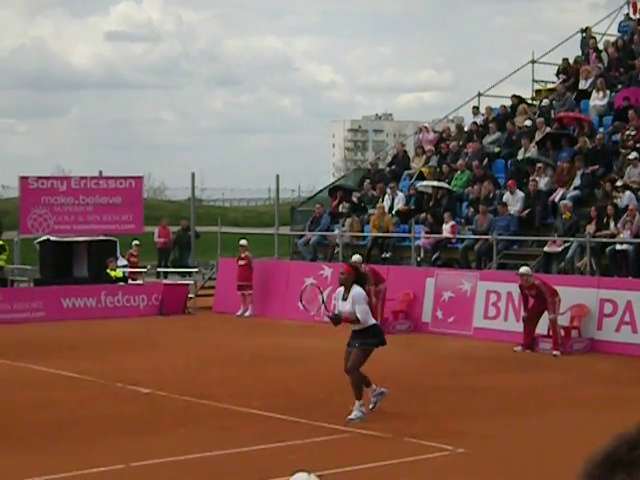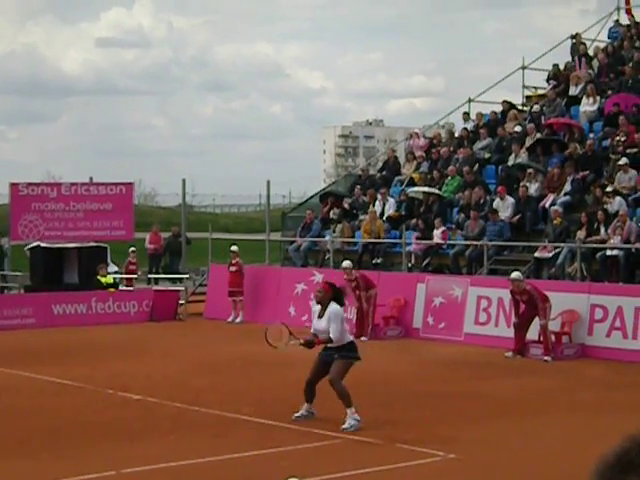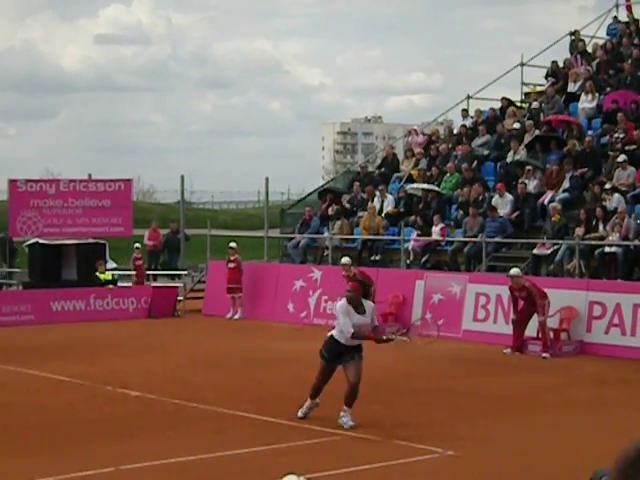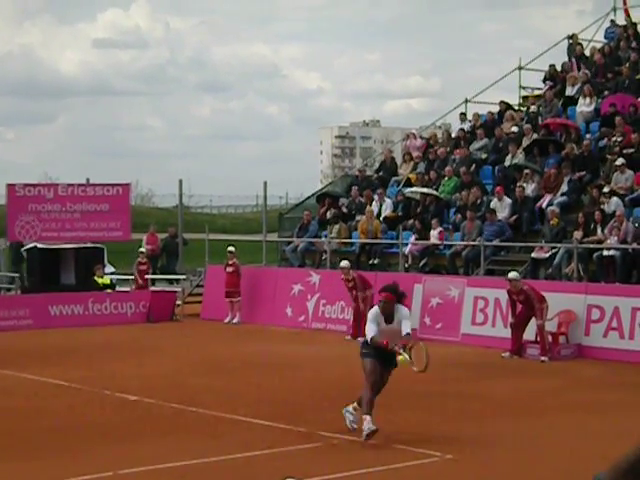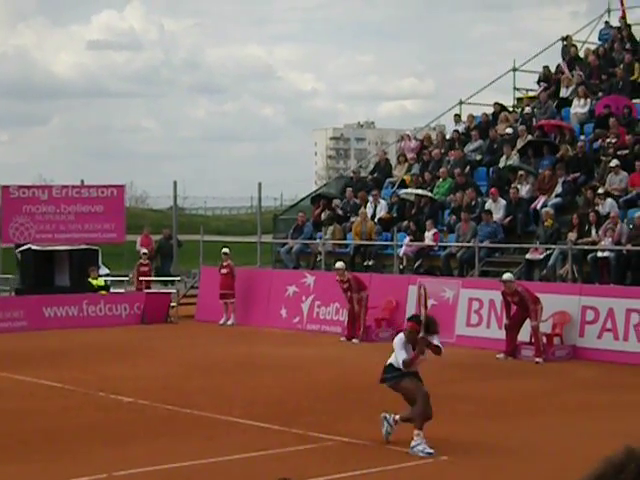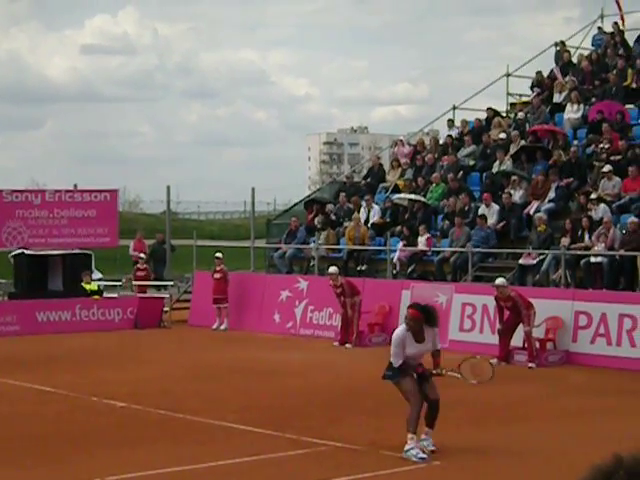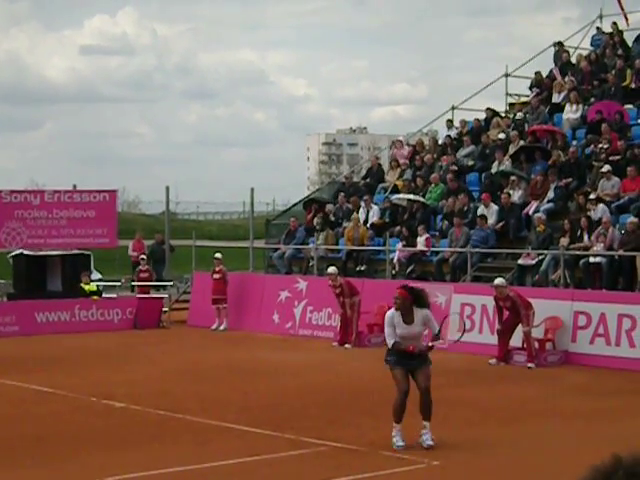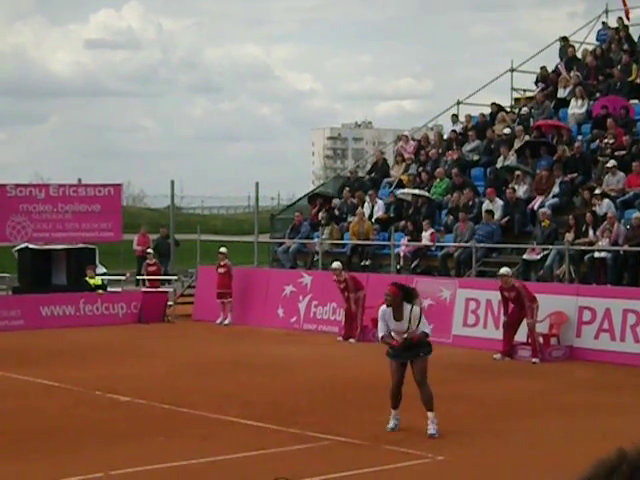
dt=0.3s
person 1, frame 1
left shoulder: (358, 293)
right shoulder: (339, 292)
left elbow: (362, 318)
right elbow: (338, 314)
left wrist: (342, 319)
right wrist: (335, 318)
left hip: (369, 333)
right hip: (357, 333)
left knee: (351, 368)
right knee: (349, 369)
left ankle: (359, 408)
right ankle: (376, 391)
person 1, frame 2
left shoulder: (335, 311)
right shoulder: (316, 310)
left elbow: (335, 338)
right elbow: (315, 332)
left wrist: (314, 341)
right wrist: (309, 341)
left hip: (346, 350)
right hip: (328, 351)
left knee: (333, 380)
right knee: (310, 380)
left ankle: (353, 416)
right ankle: (308, 409)
person 1, frame 3
left shoulder: (370, 306)
right shoulder: (341, 307)
left elbow: (374, 325)
right elbow: (349, 333)
left wrist: (379, 335)
right wrist: (373, 337)
left hip: (354, 349)
right hip: (335, 346)
left knee: (354, 382)
right knee: (320, 382)
left ankle: (345, 413)
right ankle: (310, 404)
person 1, frame 4
left shoulder: (403, 312)
right shoulder: (374, 313)
left elbow: (407, 333)
right elbow: (371, 338)
left wrist: (404, 344)
right wrist: (386, 343)
left hip: (389, 353)
right hip: (372, 350)
left knee: (376, 389)
right knee: (371, 385)
left ankle: (352, 410)
right ankle: (367, 422)
person 1, frame 5
left shoulder: (428, 337)
right shoulder: (400, 340)
left elbow: (438, 352)
right elbow: (404, 365)
left wrist: (428, 344)
right wrist: (418, 353)
left hip: (410, 372)
right hip: (394, 372)
left knee: (426, 415)
right knee: (423, 396)
left ankle: (392, 419)
right ankle: (417, 441)
person 1, frame 6
left shoulder: (432, 330)
right shoulder: (399, 334)
left elbow: (436, 348)
right elbow: (397, 361)
left wrist: (436, 364)
right wrist: (420, 369)
left hip: (418, 369)
right hip: (399, 370)
left knee: (434, 400)
right knee: (416, 402)
left ankle: (426, 438)
right ankle: (410, 445)
person 1, frame 7
left shoulder: (424, 313)
right shoulder: (391, 315)
left elbow: (436, 333)
right elbow: (391, 343)
left wrist: (430, 345)
right wrist: (411, 348)
left hip: (419, 355)
right hip: (398, 355)
left knee: (425, 389)
right knee: (403, 391)
left ankle: (426, 432)
right ankle: (396, 432)
person 1, frame 8
left shoulder: (413, 310)
right shoulder: (383, 311)
left elbow: (427, 331)
right elbow: (382, 335)
left wrist: (411, 339)
right wrist: (394, 343)
left hip: (418, 345)
right hip: (398, 346)
left knee: (421, 381)
right knee: (396, 383)
left ankle: (431, 421)
right ankle: (394, 417)
